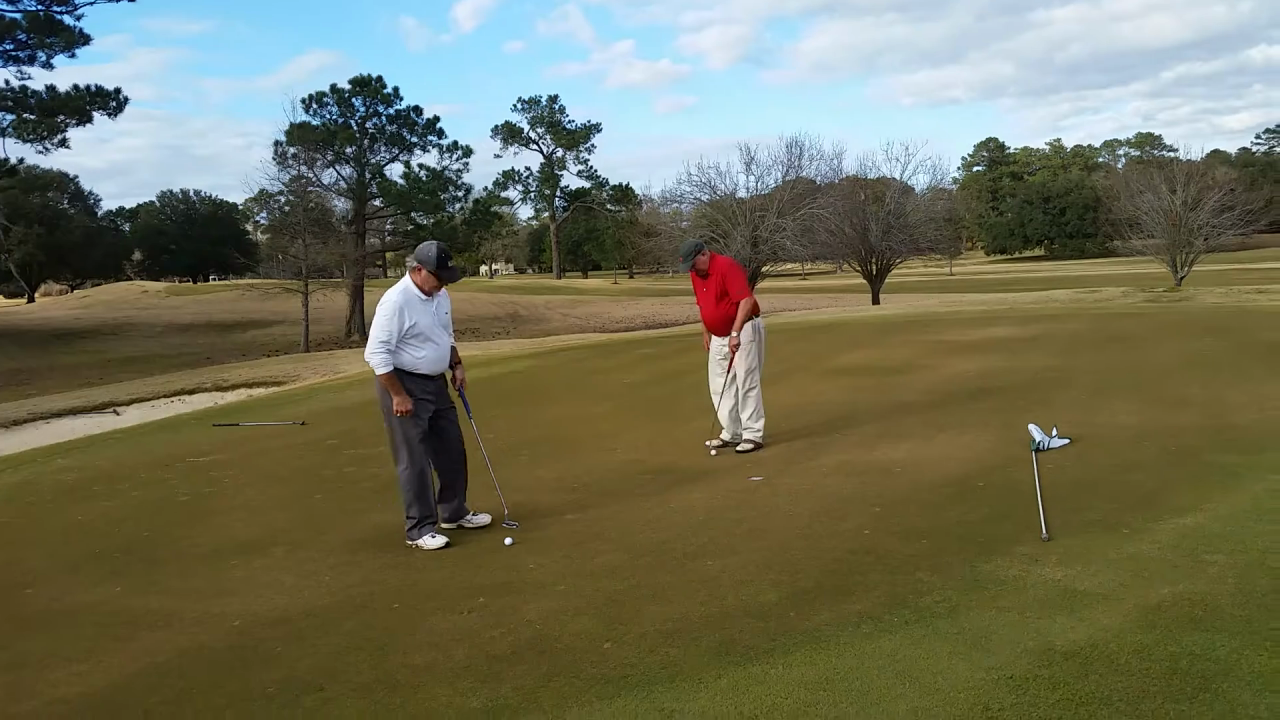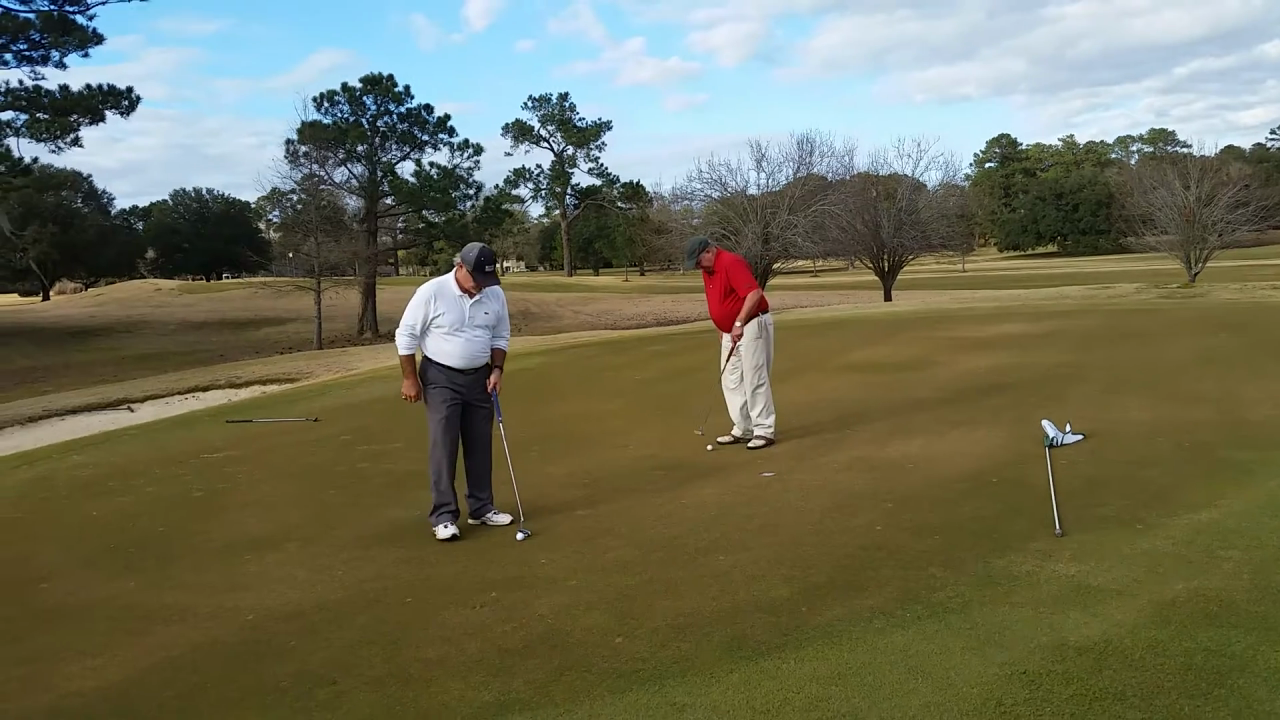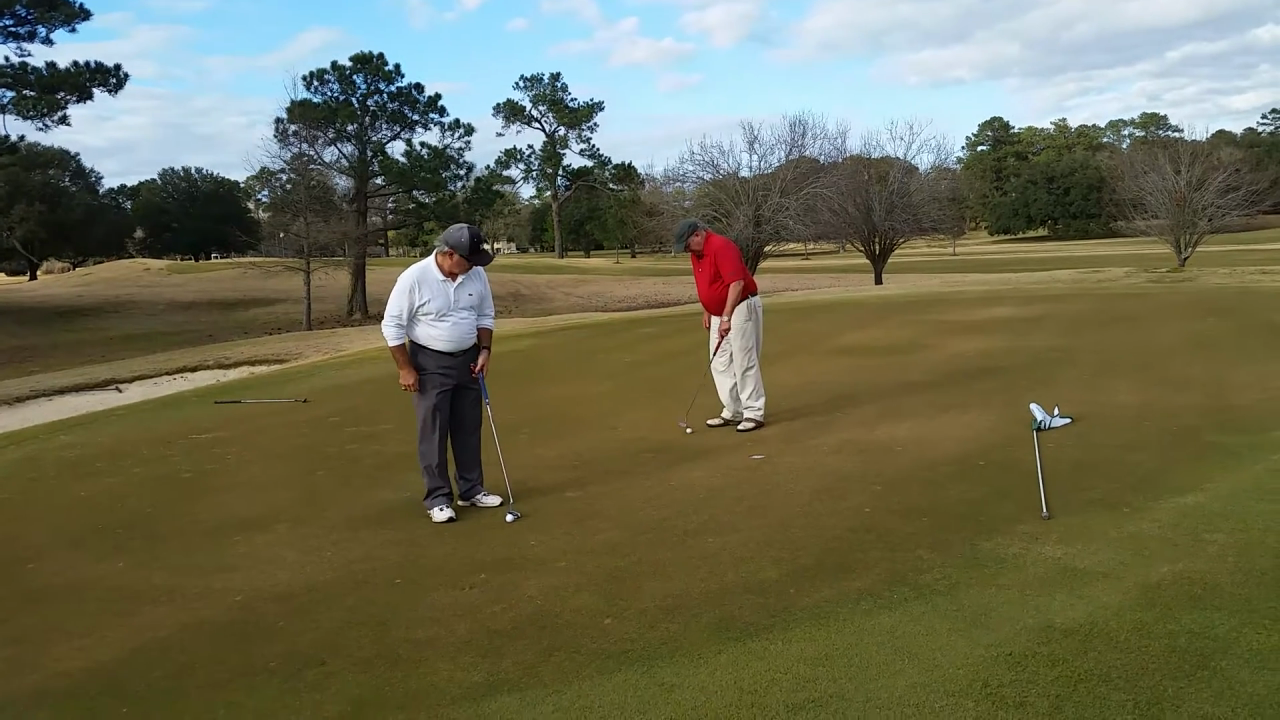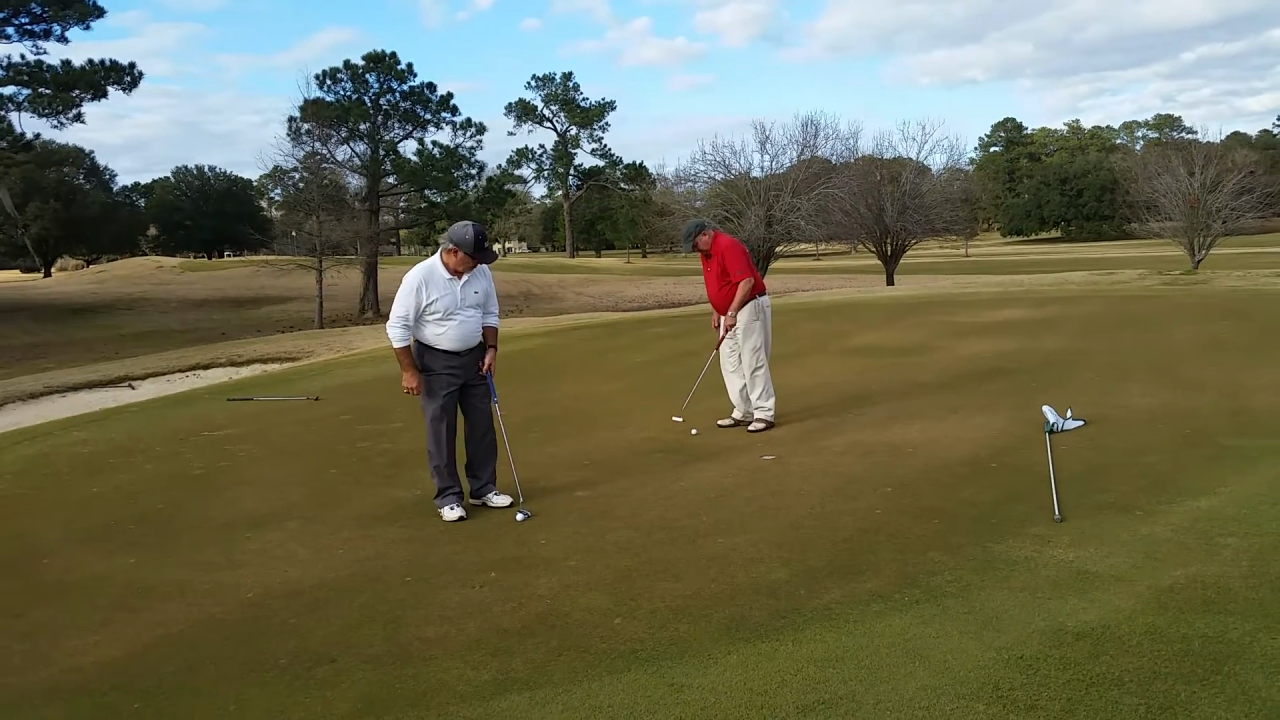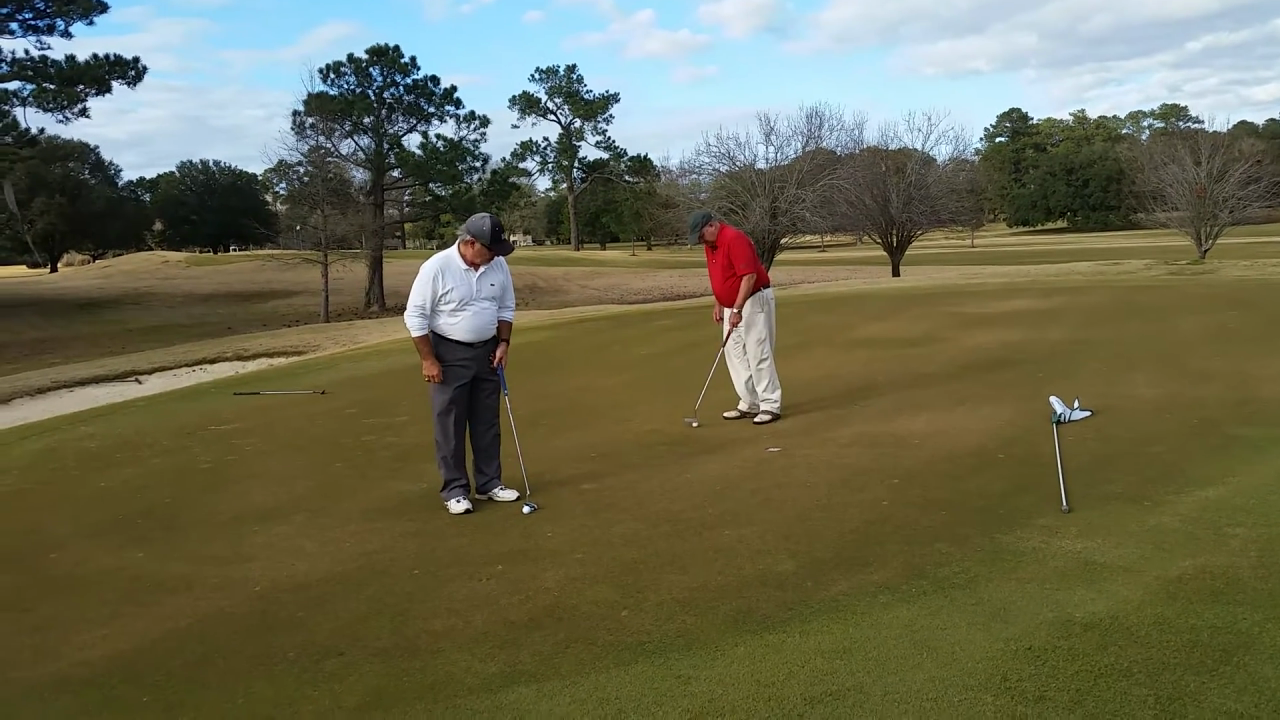
dt=0.5s
person 1, frame 1
left shoulder: (440, 295)
right shoulder: (396, 301)
right elbow: (377, 354)
left wrist: (456, 366)
right wrist: (398, 395)
left hip: (437, 383)
right hip: (407, 387)
left knee: (452, 449)
right knee: (414, 459)
left ankle: (454, 511)
right ankle: (420, 528)
person 1, frame 2
left shoulder: (495, 295)
right shoulder: (432, 292)
left elbow: (500, 337)
right elbow: (406, 336)
left wrist: (496, 370)
right wrist: (410, 378)
left hip: (478, 378)
right hip: (441, 378)
left knee: (480, 446)
right knee: (443, 445)
left ankle: (481, 508)
right ankle: (443, 515)
person 1, frame 3
left shoulder: (476, 274)
right shoulder: (414, 278)
left elbow: (485, 315)
right elbow: (393, 326)
left wrist: (484, 350)
right wrist: (405, 368)
left hip: (467, 360)
right hip: (430, 363)
left knee: (469, 427)
right knee: (433, 431)
left ankle: (471, 490)
right ankle: (438, 498)
person 1, frame 4
left shoulder: (481, 272)
right shoulder: (420, 278)
left elbow: (490, 313)
right elbow: (398, 327)
left wrist: (491, 349)
right wrist: (409, 371)
left hip: (473, 358)
right hip: (436, 363)
left knee: (482, 425)
right knee: (441, 430)
left ankle: (483, 488)
right ankle: (448, 496)
person 1, frame 5
left shoulder: (498, 266)
right shoulder: (436, 268)
left elbow: (506, 308)
right elbow: (415, 316)
left wrist: (503, 343)
right wrist: (428, 359)
left hip: (486, 352)
right hip: (449, 354)
left knee: (487, 420)
right knee: (450, 423)
left ankle: (489, 483)
right ankle: (455, 489)
person 2, frame 1
left shoulder: (727, 266)
right shoulder: (696, 274)
left elbow: (746, 300)
left wrist: (735, 333)
right wrist: (706, 332)
left hip: (744, 331)
right hip: (719, 337)
left knee: (746, 383)
right knee: (720, 386)
left ankle: (753, 435)
right ankle: (732, 433)
person 2, frame 2
left shoulder: (732, 263)
right shoulder: (708, 270)
left elbow: (755, 293)
left wrist: (739, 323)
right wrist: (724, 328)
left hip: (752, 326)
right hip: (731, 332)
left knee: (755, 380)
right knee: (732, 382)
left ankle: (764, 431)
right ankle: (743, 429)
person 2, frame 3
left shoulder: (721, 247)
right shoulder: (696, 253)
left elbow: (736, 284)
left wrist: (726, 318)
right wrist: (707, 311)
left hip: (741, 309)
right hip: (720, 314)
left knee: (744, 362)
right knee: (721, 364)
left ankle: (754, 413)
right ankle: (733, 412)
person 2, frame 4
left shoulder: (728, 246)
right shoulder: (706, 252)
left elbow: (746, 282)
left wrist: (731, 313)
right wrist: (717, 311)
left hip: (750, 309)
right hip: (729, 313)
left knee: (754, 362)
right knee: (731, 364)
left ankle: (764, 414)
right ankle: (743, 412)
person 2, frame 5
left shoulder: (734, 239)
right shoulder: (710, 244)
left elbow: (749, 276)
left wrist: (736, 310)
right wrist: (718, 304)
left hip: (754, 301)
right hip: (732, 306)
left knee: (759, 354)
right knee: (736, 356)
left ankle: (770, 406)
right ankle: (749, 404)
